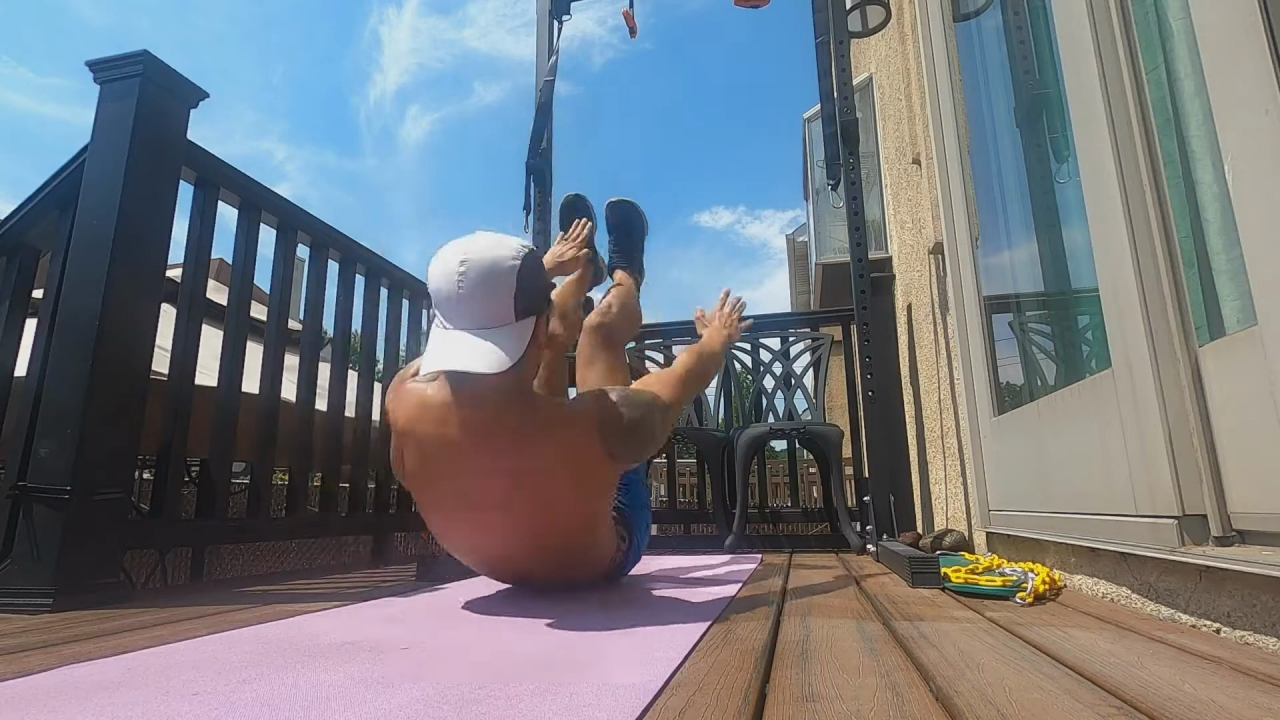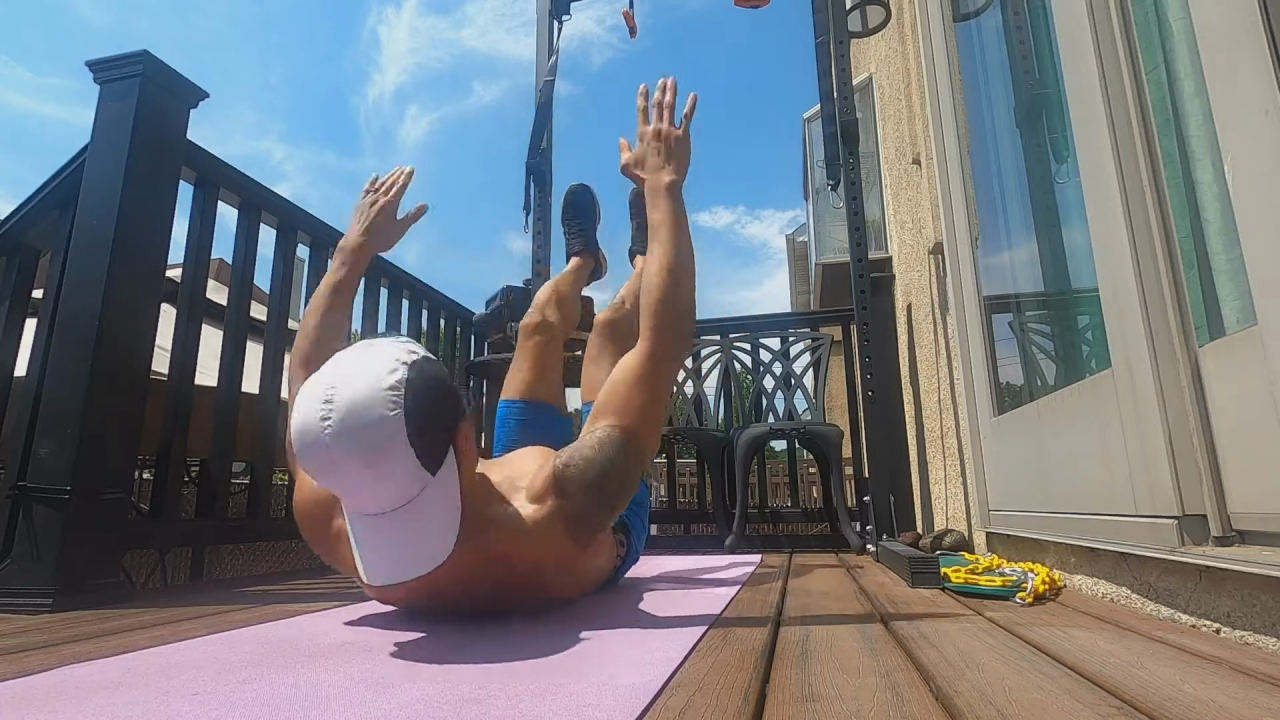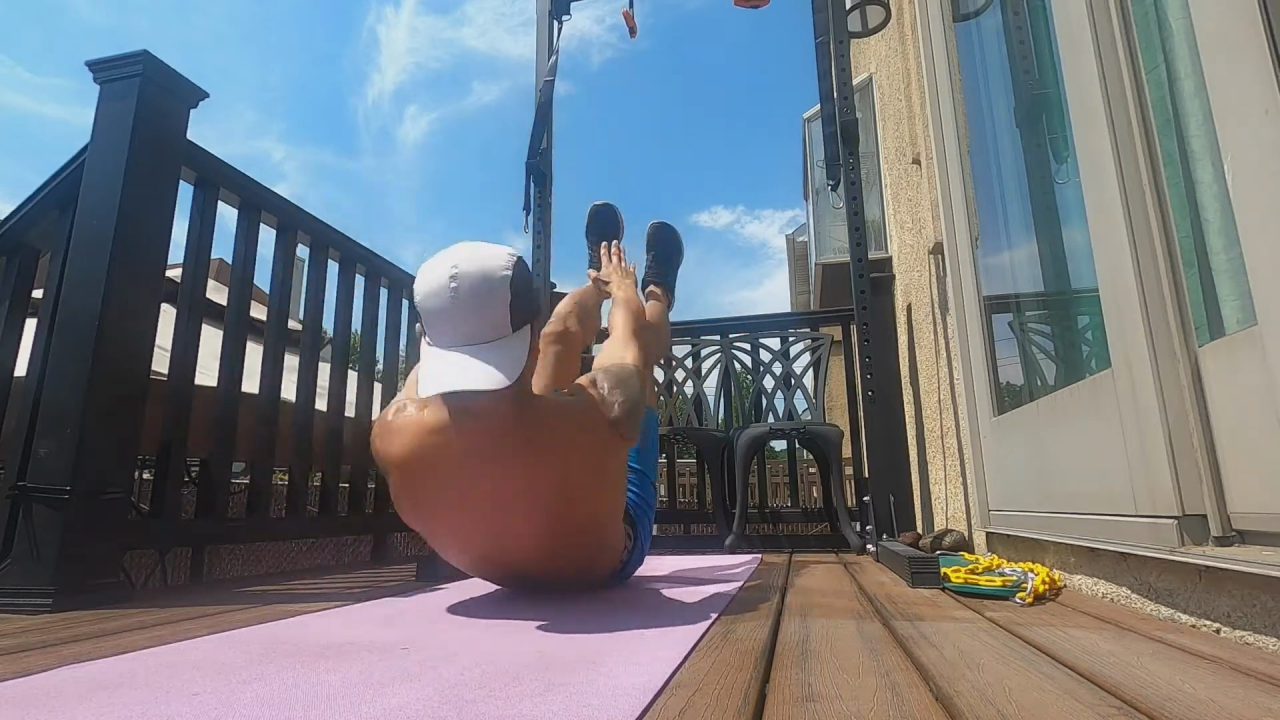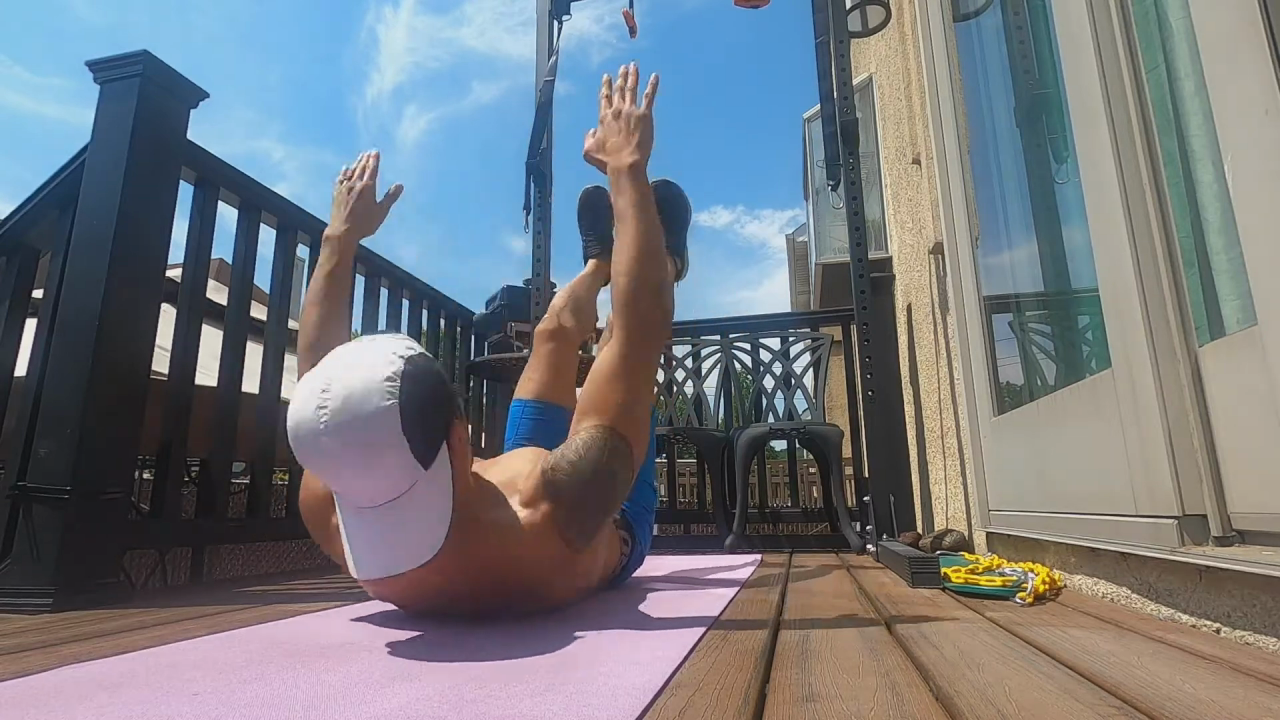
dt=0.7s
person 1, frame 1
left shoulder: (406, 401)
right shoulder: (594, 426)
left elbow: (470, 324)
right elbow: (684, 379)
left wrist: (546, 267)
right wrist: (718, 337)
left hip: (510, 556)
right hip: (599, 561)
left knee: (561, 326)
right knee: (603, 328)
left ankle: (582, 271)
right ankle: (624, 276)
person 1, frame 2
left shoulder: (328, 524)
right shoulder: (558, 521)
left elbow: (307, 375)
right elbow: (664, 342)
left wrist: (353, 254)
right wrist: (665, 185)
left knee: (540, 324)
right knee: (615, 323)
left ankle: (583, 263)
right ankle: (644, 255)
person 1, frame 3
left shoulder: (395, 435)
right shoulder: (600, 405)
right elbow: (627, 333)
left wrist: (451, 332)
right wrist: (625, 289)
right hip: (603, 565)
left knee: (562, 335)
right knee: (636, 341)
left ankle: (598, 282)
right ankle: (656, 296)
person 1, frame 4
left shoulder: (332, 522)
right shoulder: (553, 527)
left elbow: (316, 359)
right elbow: (639, 335)
left wrist: (339, 240)
right wrist: (629, 170)
right hip: (612, 540)
left knee: (556, 329)
right knee: (624, 331)
left ankle: (601, 261)
right ankle: (664, 260)
